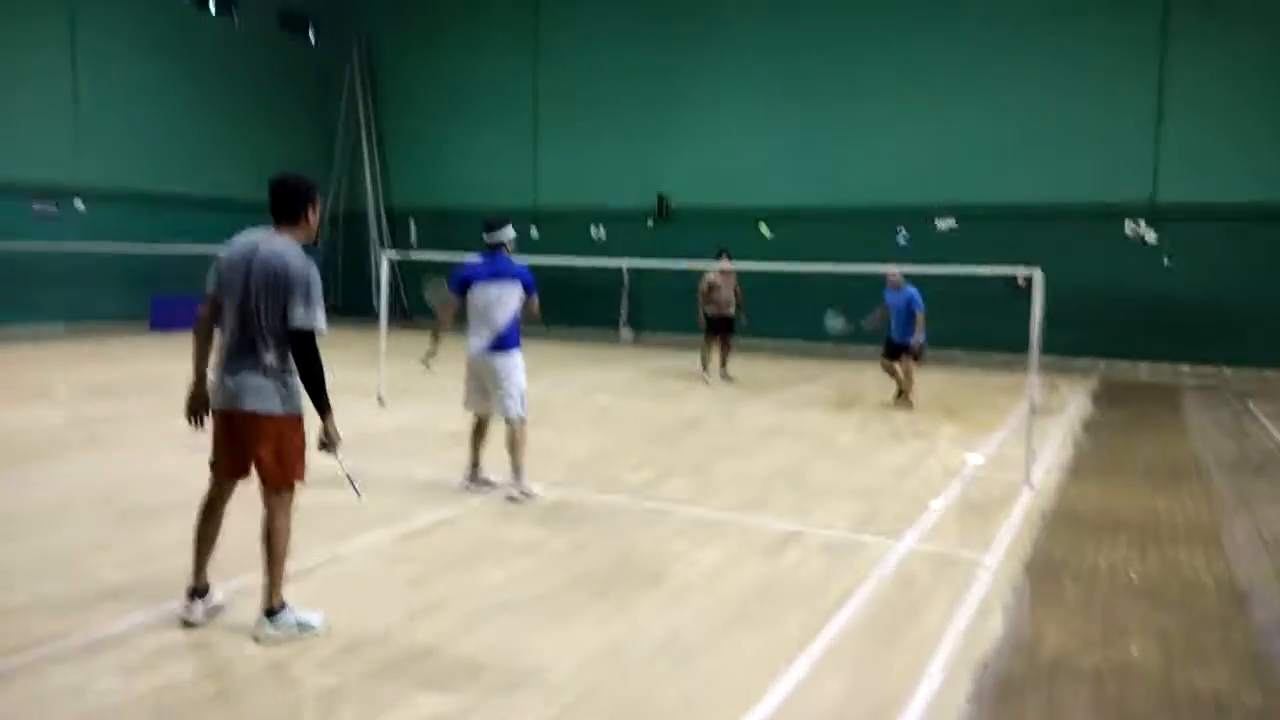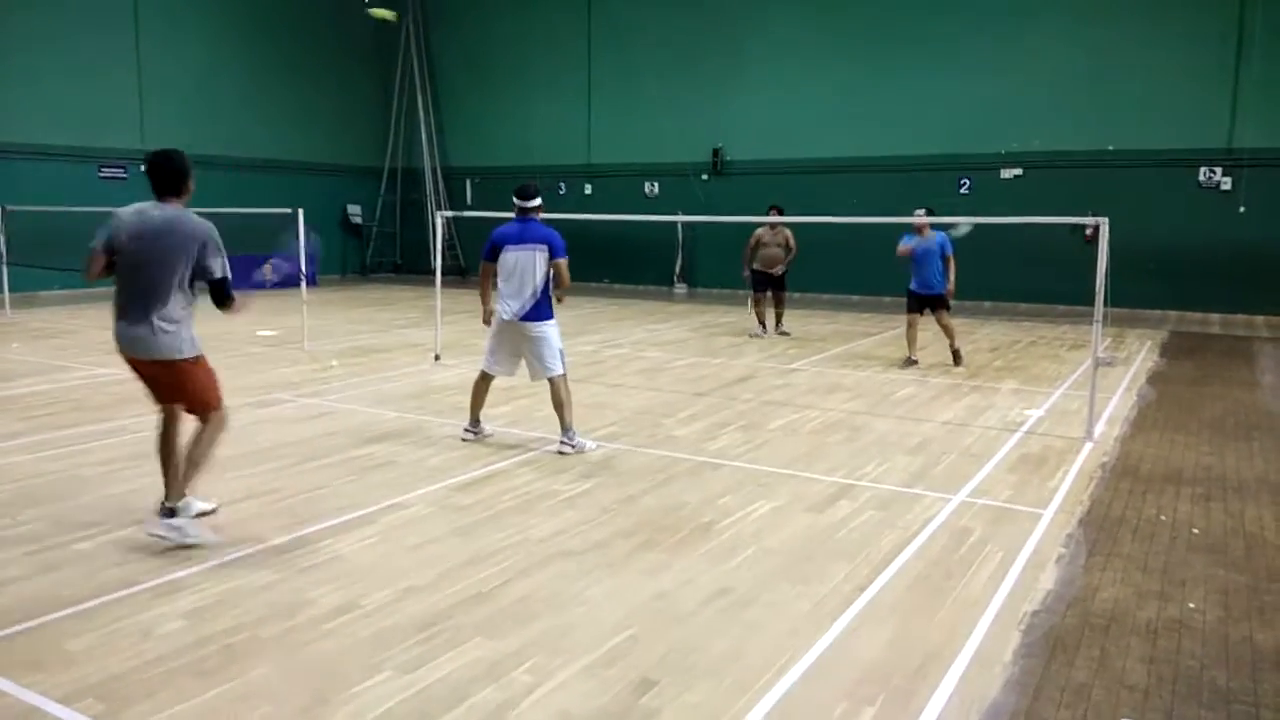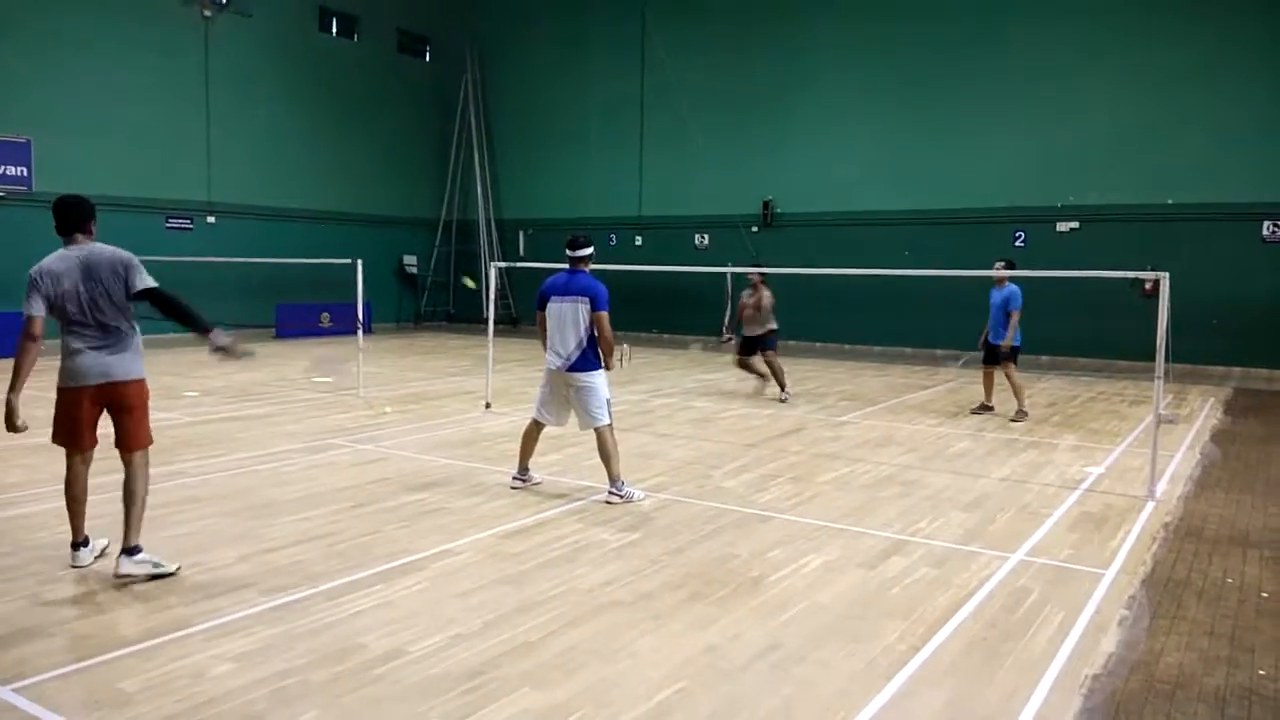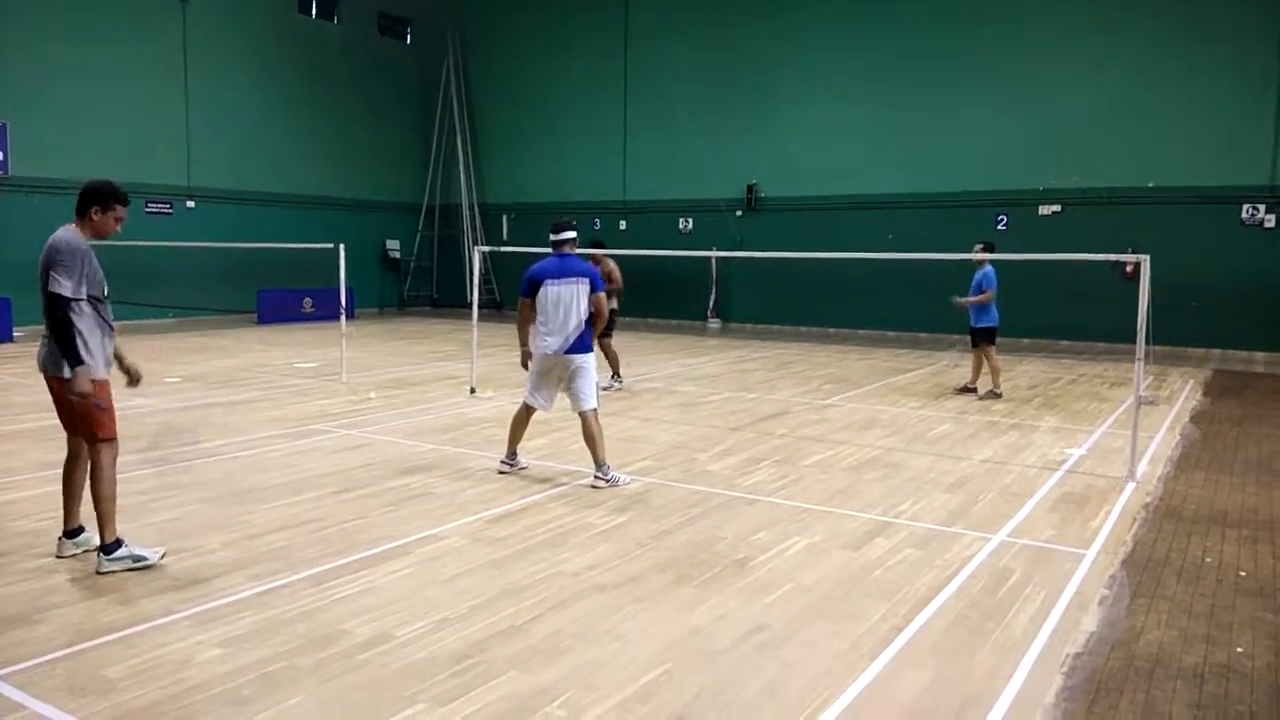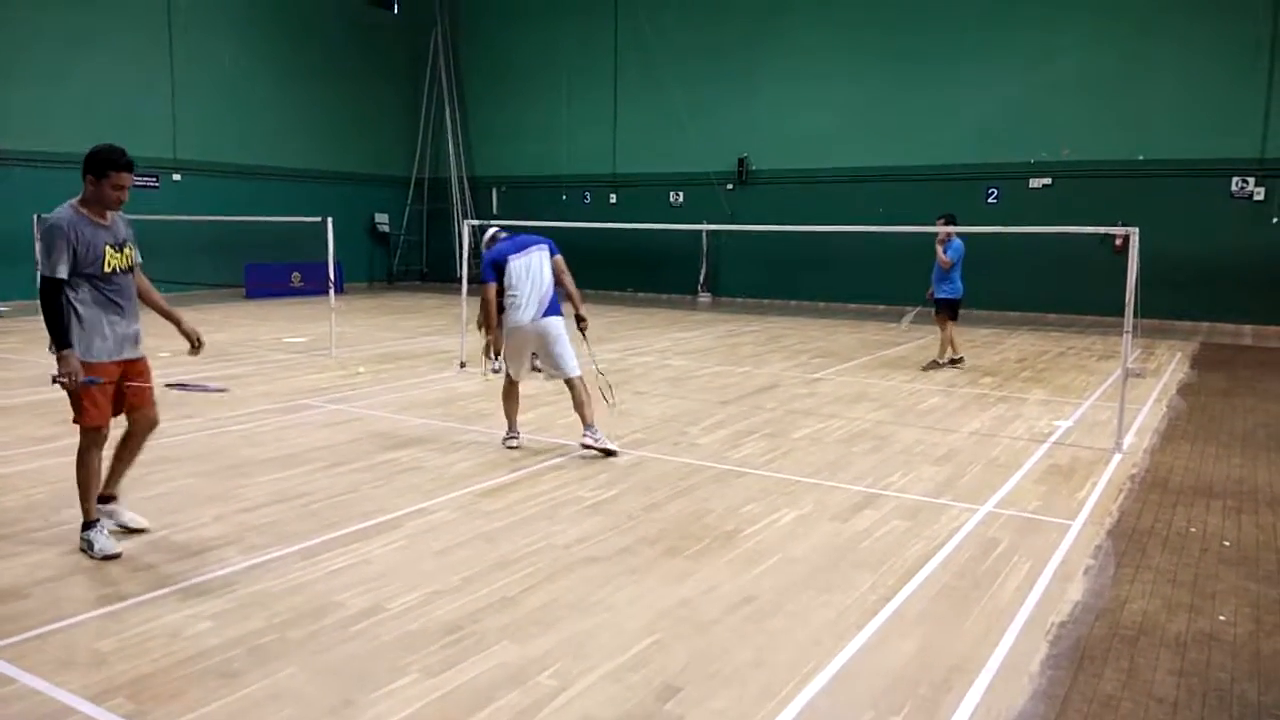
dt=1s
person 1, frame 1
left shoulder: (236, 247)
right shoulder: (299, 266)
left elbow: (206, 320)
right elbow: (304, 349)
left wrist: (198, 382)
right wrist: (327, 417)
left hip: (225, 392)
right hip: (271, 400)
left knee: (220, 488)
right knee: (279, 500)
left ankle: (198, 594)
right ankle: (274, 612)
person 1, frame 2
left shoulder: (124, 218)
right shoulder: (200, 230)
left elbow: (94, 271)
right elbow: (222, 296)
right wrist: (232, 303)
left hip: (130, 338)
right hip: (170, 343)
left knee: (172, 410)
right knee: (214, 419)
left ankle: (175, 500)
right ankle: (174, 509)
person 1, frame 3
left shoulder: (42, 272)
right shoulder: (119, 259)
left elbow: (32, 336)
right elbow: (161, 300)
right wrist: (209, 332)
left hip: (78, 376)
right hip: (125, 372)
left knee: (78, 461)
right knee: (136, 459)
left ankle: (81, 546)
right ankle: (133, 552)
person 1, frame 4
left shoulder: (74, 246)
right shoulder: (70, 247)
right elbow: (58, 312)
left wrist: (119, 359)
right wrist: (79, 370)
left hip: (80, 367)
right hip: (76, 370)
left knee: (81, 446)
right knee: (104, 448)
left ankle: (72, 533)
right ankle: (112, 548)
person 1, frame 5
left shoulder: (120, 222)
right shoulder: (63, 225)
right elbow: (50, 292)
left wrist: (179, 320)
right wrist: (65, 353)
left hip: (128, 346)
right hip: (89, 352)
left knee: (146, 421)
right knee: (95, 434)
left ankle: (106, 497)
right ankle: (91, 526)
person 2, frame 1
left shoulder: (466, 271)
right shoulder: (521, 272)
left elbow: (447, 310)
right elbow: (533, 311)
left wrist: (434, 343)
left hip: (477, 354)
right hip: (505, 355)
left knee: (481, 416)
right knee: (515, 418)
left ankle: (474, 473)
right ankle: (518, 481)
person 2, frame 2
left shoulder: (498, 235)
right shoulder: (550, 236)
left elbow: (485, 276)
right elbow: (563, 279)
left wrist: (486, 304)
right wrist: (559, 293)
left hip: (504, 317)
right hip: (539, 320)
left knee: (487, 372)
right knee: (557, 377)
left ankle: (473, 426)
right ankle: (568, 438)
person 2, frame 3
left shoulder: (548, 285)
right shoulder: (595, 288)
right elbow: (604, 332)
right wrist: (608, 358)
left hip: (555, 367)
right hip: (586, 369)
left knee: (537, 421)
right knee: (603, 426)
left ankle: (521, 474)
right ankle: (616, 487)
person 2, frame 4
left shoulder: (535, 271)
right shoulder: (588, 271)
left elbow: (524, 313)
right elbow: (602, 313)
left wrist: (524, 347)
right wrist: (591, 335)
left hip: (545, 351)
right hip: (579, 352)
left knee: (528, 405)
right knee: (588, 411)
left ankle: (509, 458)
right ankle: (602, 472)
person 2, frame 5
left shoulder: (491, 256)
right shoulder: (541, 242)
left elbow: (489, 300)
right elbow: (564, 275)
left wrist: (492, 335)
right wrist: (580, 311)
left hip: (517, 324)
right hip: (550, 319)
left knee: (512, 377)
right knee: (573, 378)
left ankle: (512, 434)
right ankle: (591, 434)
